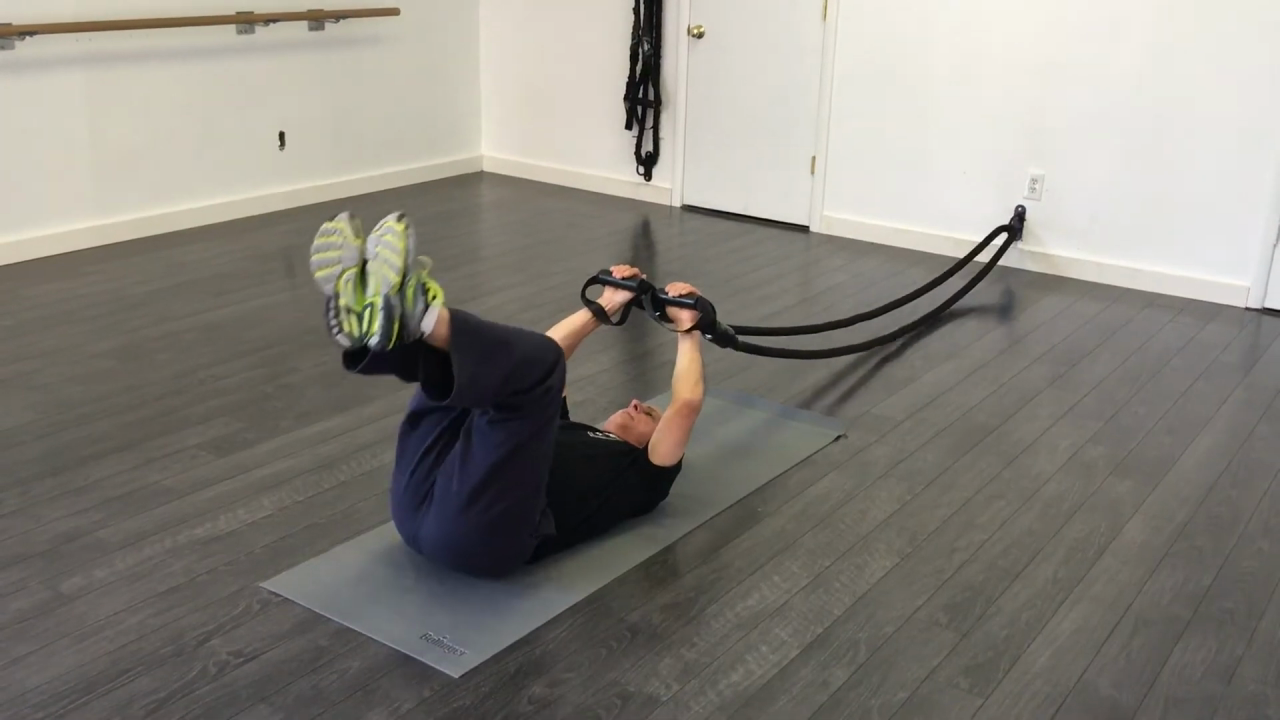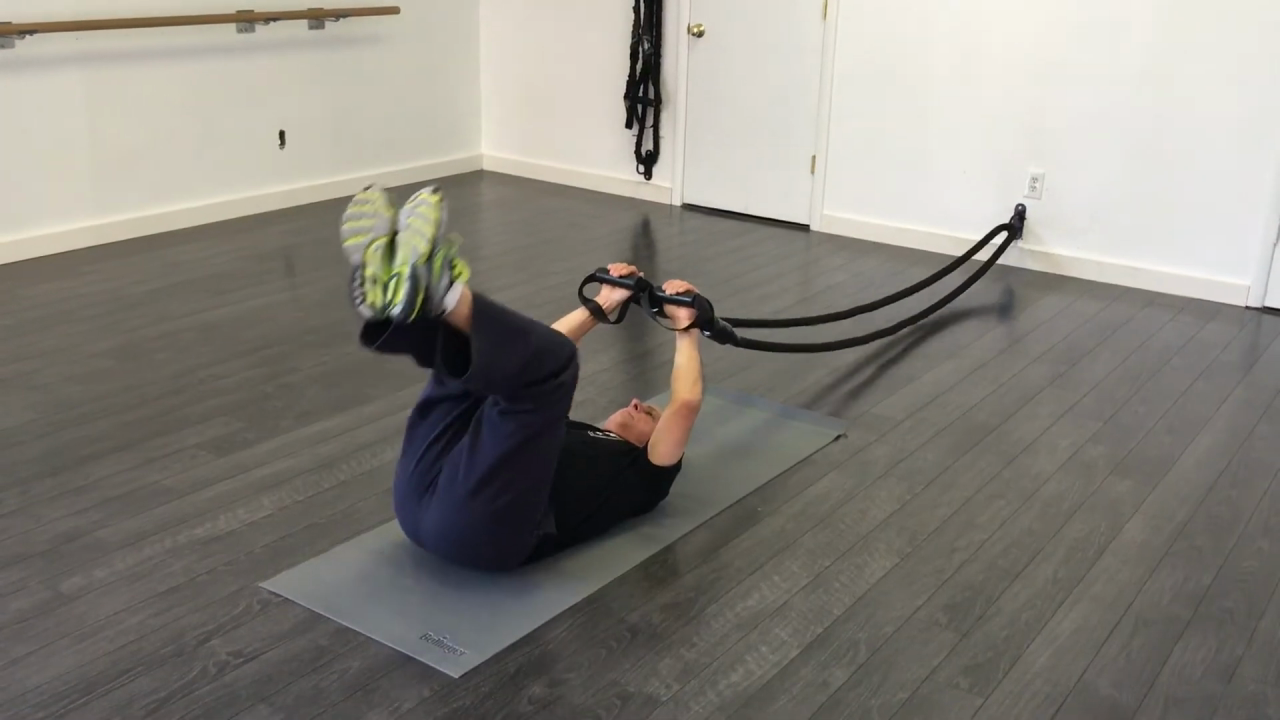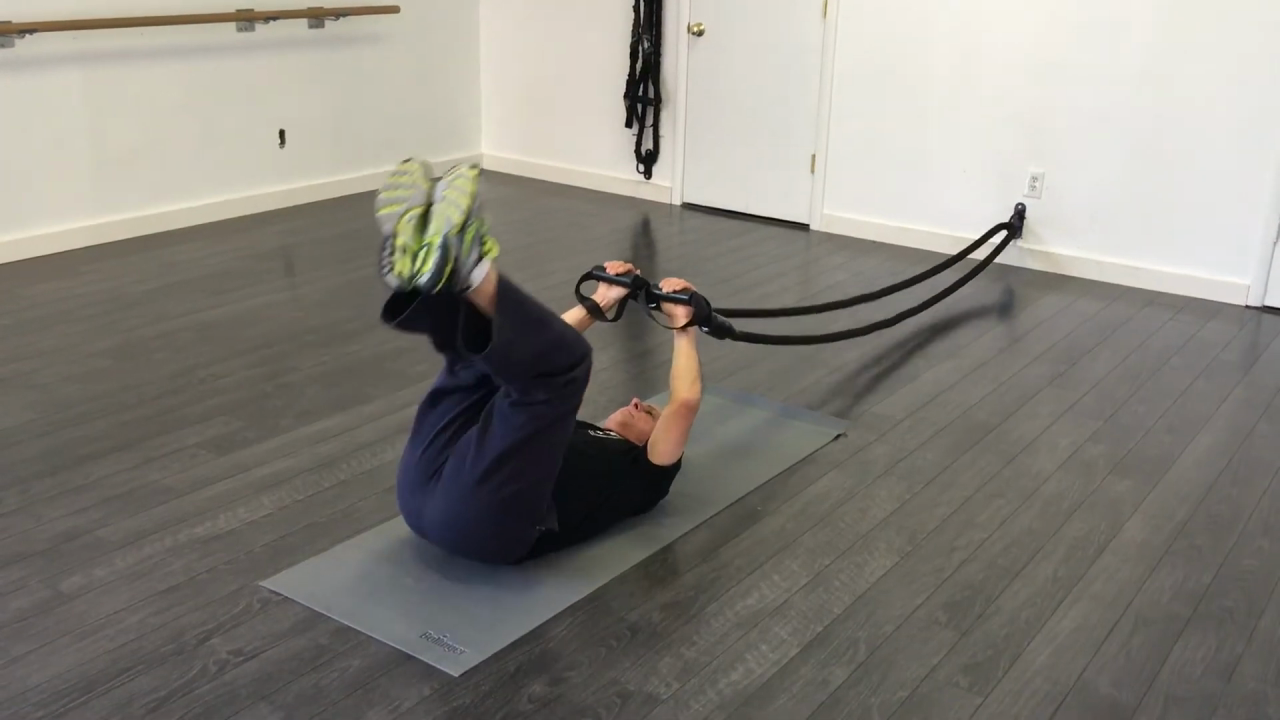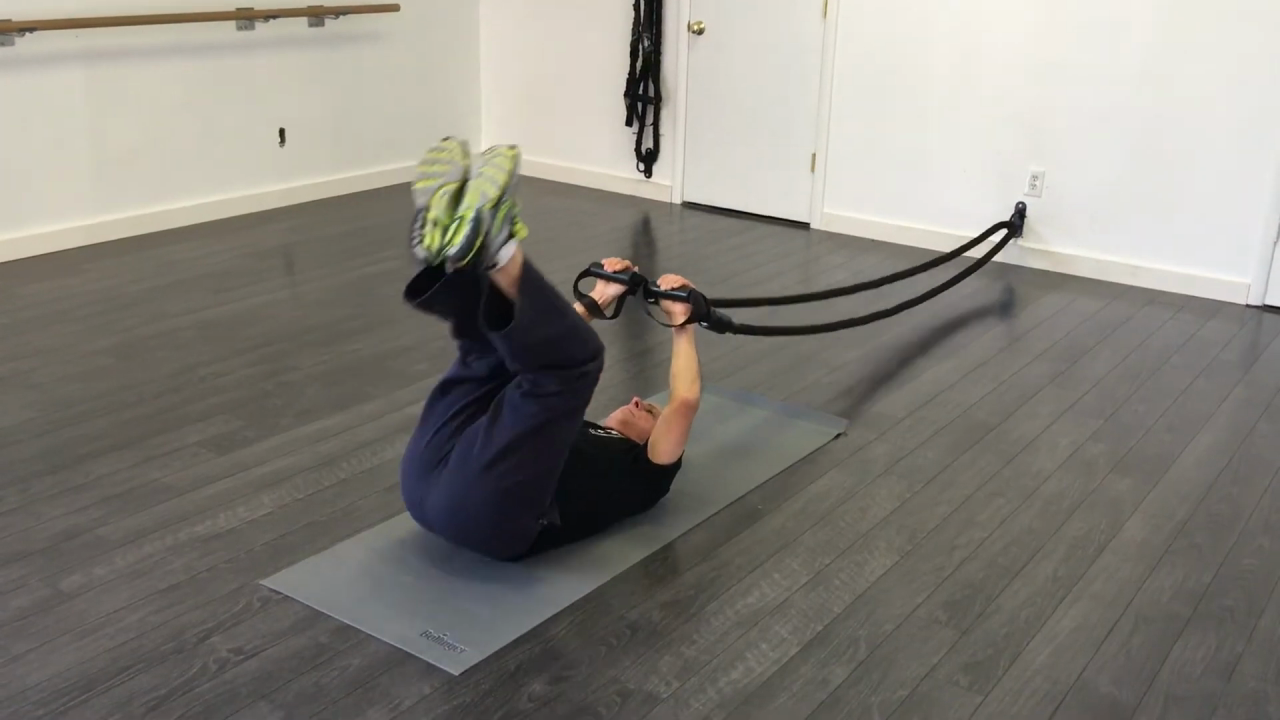
dt=0.1s
person 1, frame 1
left shoulder: (642, 476)
right shoulder: (571, 434)
left elbow: (686, 404)
right elbow: (524, 358)
left wrist: (687, 331)
right wrist: (605, 308)
left hip: (482, 531)
right hip: (420, 505)
left knee: (535, 365)
right knee: (462, 360)
left ankle: (415, 313)
right ankle: (375, 320)
person 1, frame 2
left shoulder: (642, 477)
right shoulder: (572, 434)
left elbow: (687, 403)
right elbow: (532, 350)
left wrist: (685, 329)
right wrist: (600, 306)
left hip: (485, 523)
right hip: (423, 498)
left knee: (549, 360)
right knee: (473, 347)
left ankle: (439, 293)
right ankle: (395, 289)
person 1, frame 3
left shoulder: (640, 475)
right shoulder: (575, 436)
left elbow: (684, 403)
right elbow: (539, 344)
left wrist: (683, 327)
right wrist: (598, 303)
left hip: (487, 520)
right hip: (426, 489)
left knee: (560, 358)
left ankle: (466, 268)
right ankle: (429, 270)
person 1, frame 4
left shoulder: (640, 475)
right shoulder: (576, 435)
left elbow: (685, 402)
right elbow: (548, 336)
left wrist: (682, 326)
right wrist: (594, 302)
left hip: (490, 507)
right hip: (430, 479)
left knee: (571, 354)
right knee: (497, 337)
left ankle: (496, 250)
right ankle: (455, 253)
